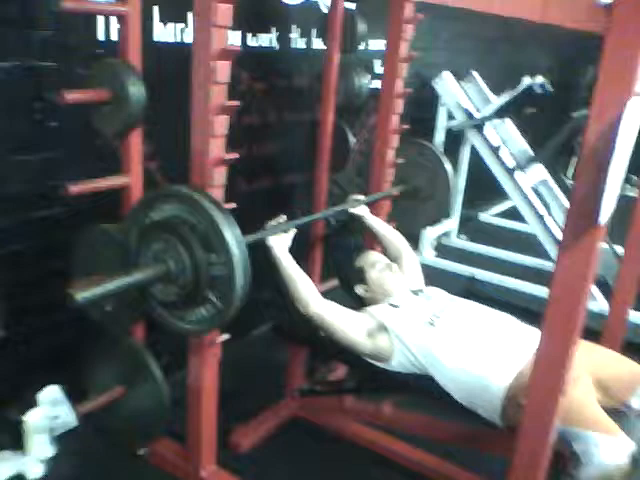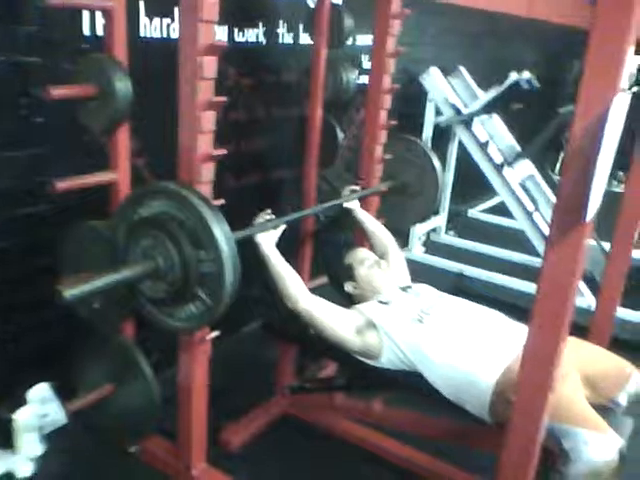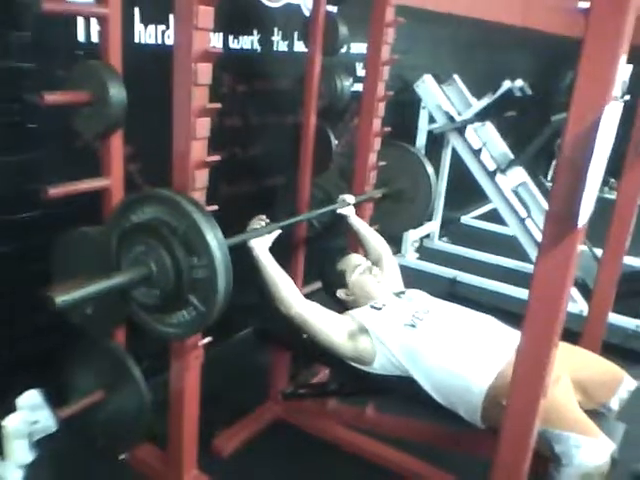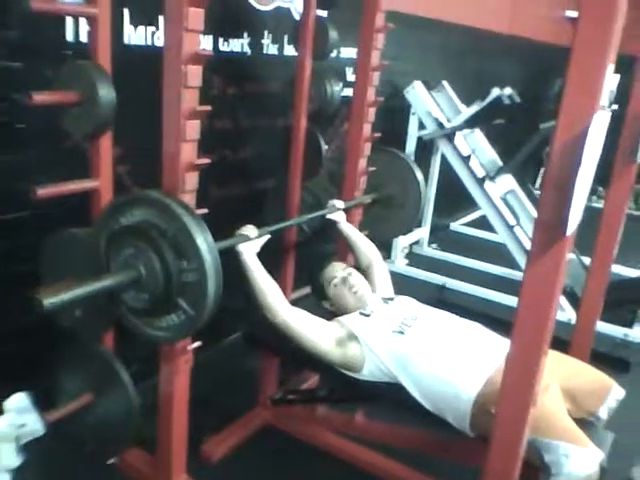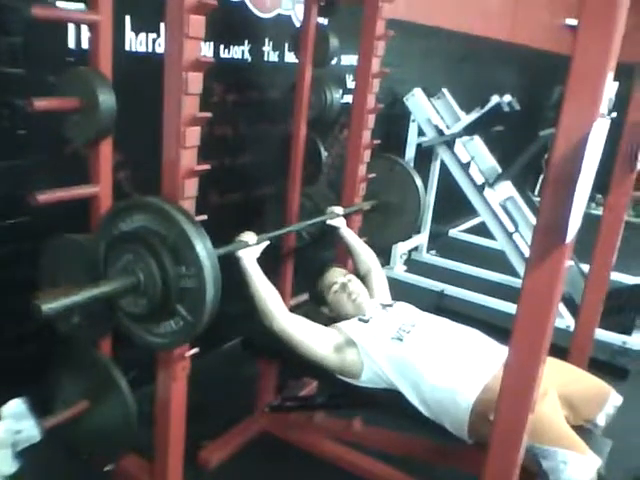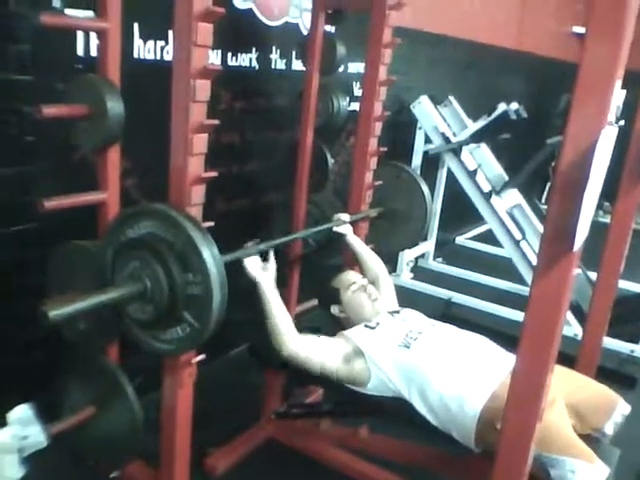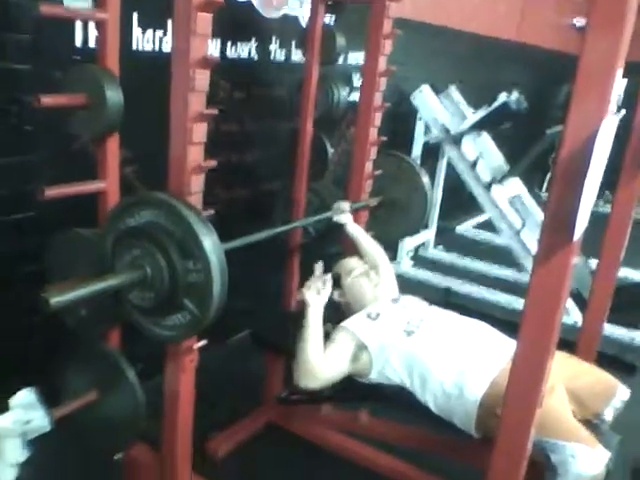
dt=0.3s
person 1, frame 1
left shoulder: (418, 290)
right shoulder: (375, 326)
left elbow: (406, 252)
right elbow: (313, 306)
left wrist: (368, 217)
right wrist: (280, 250)
left hip: (541, 347)
right hip: (515, 381)
person 1, frame 2
left shoulder: (404, 288)
right shoulder: (364, 323)
left elbow: (391, 248)
right elbow: (302, 303)
left wrist: (359, 212)
right wrist: (267, 246)
left hip: (528, 342)
right hip: (504, 377)
person 1, frame 3
left shoulder: (397, 294)
right shoulder: (356, 329)
left elbow: (384, 254)
right elbow: (295, 307)
left wrist: (352, 219)
right wrist: (260, 250)
left hip: (523, 348)
right hip: (496, 382)
person 1, frame 4
left shoulder: (387, 301)
right shoulder: (344, 336)
left elbow: (373, 260)
right elbow: (282, 314)
left wrist: (344, 225)
right wrist: (248, 256)
left hip: (512, 354)
right hip: (485, 389)
left knee: (616, 402)
person 1, frame 5
left shoulder: (385, 307)
right shoulder: (342, 342)
left elbow: (373, 267)
right elbow: (280, 321)
left wrist: (343, 230)
right wrist: (248, 262)
left hip: (510, 362)
right hip: (484, 395)
left knee: (614, 410)
person 1, frame 6
left shoulder: (391, 314)
right shoulder: (350, 349)
left elbow: (381, 275)
right elbow: (289, 346)
left wrist: (351, 238)
right wrist: (265, 281)
left hip: (515, 369)
right hip: (491, 403)
left knee: (619, 417)
person 1, frame 7
left shoulder: (394, 300)
right shoulder: (352, 335)
left elbow: (381, 263)
right elbow: (310, 377)
left wrist: (351, 226)
right wrist: (314, 307)
right hip: (489, 389)
left knee: (619, 402)
